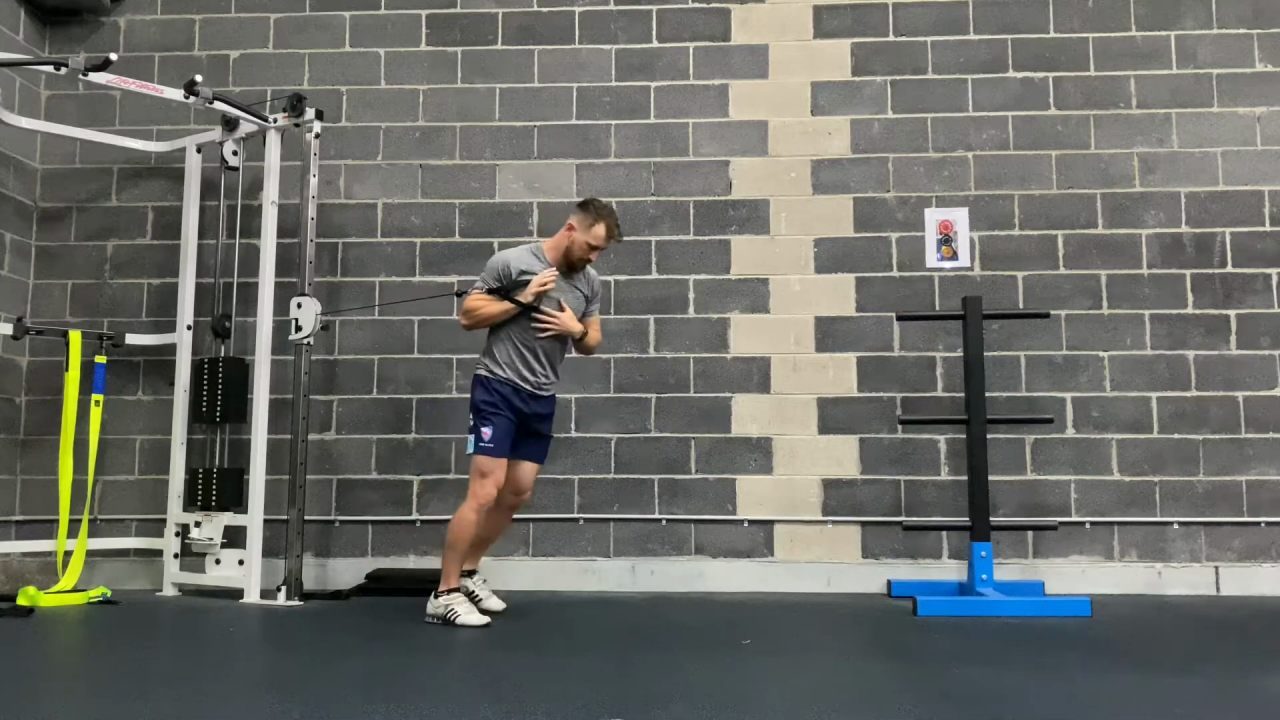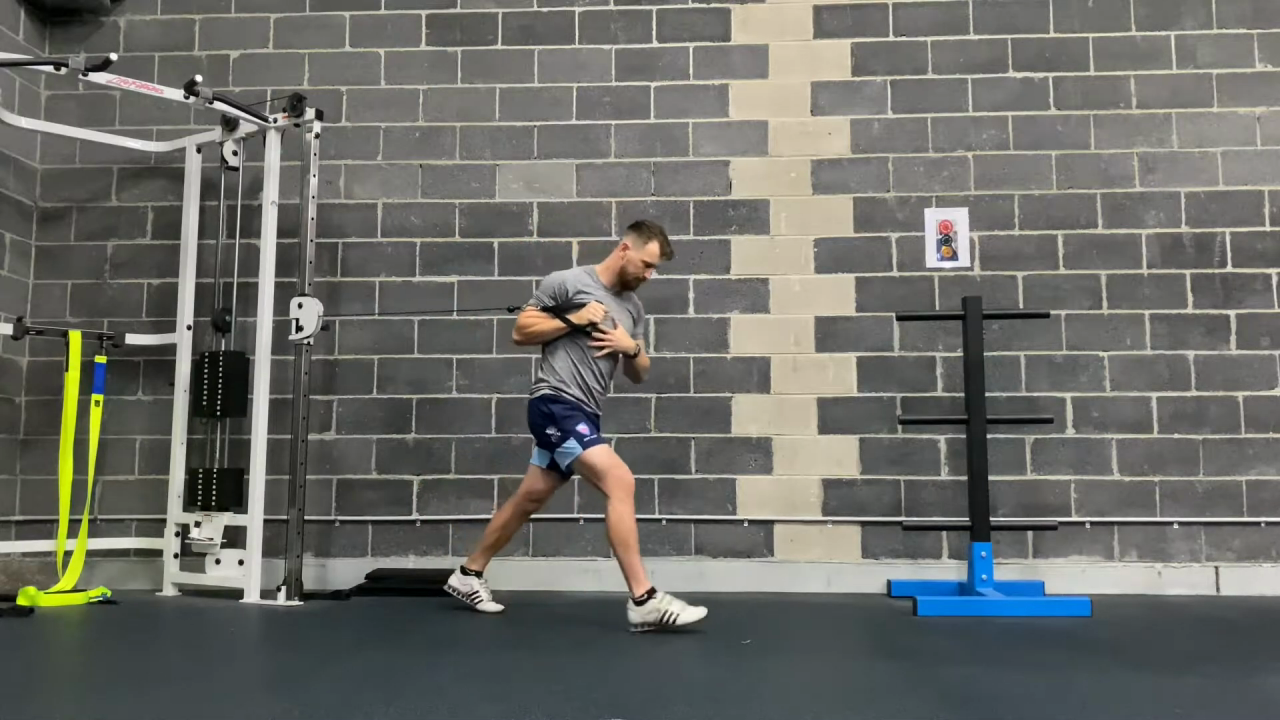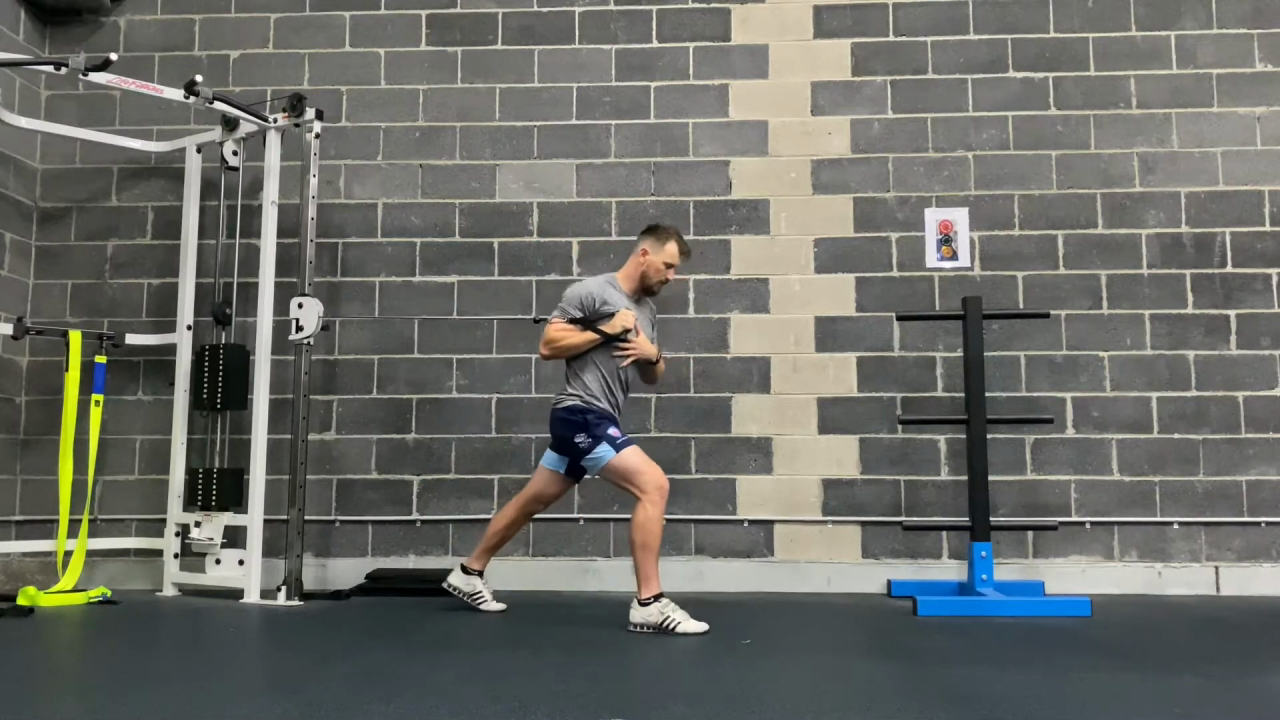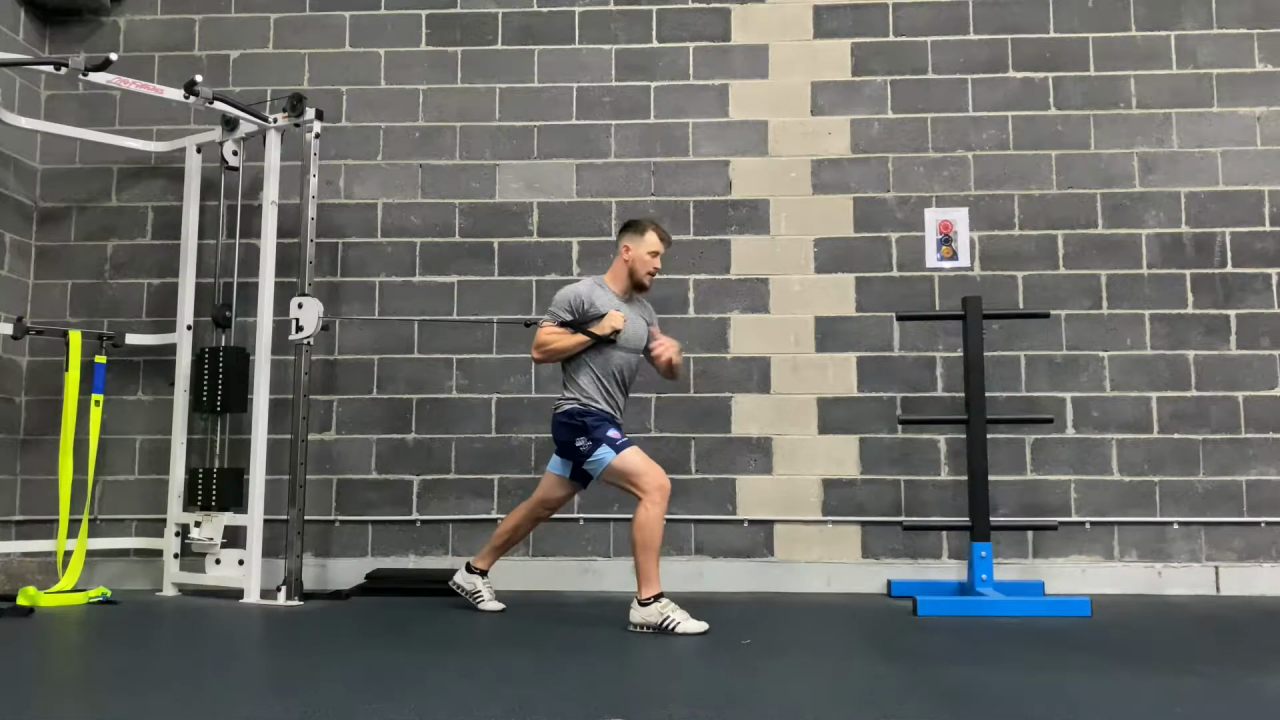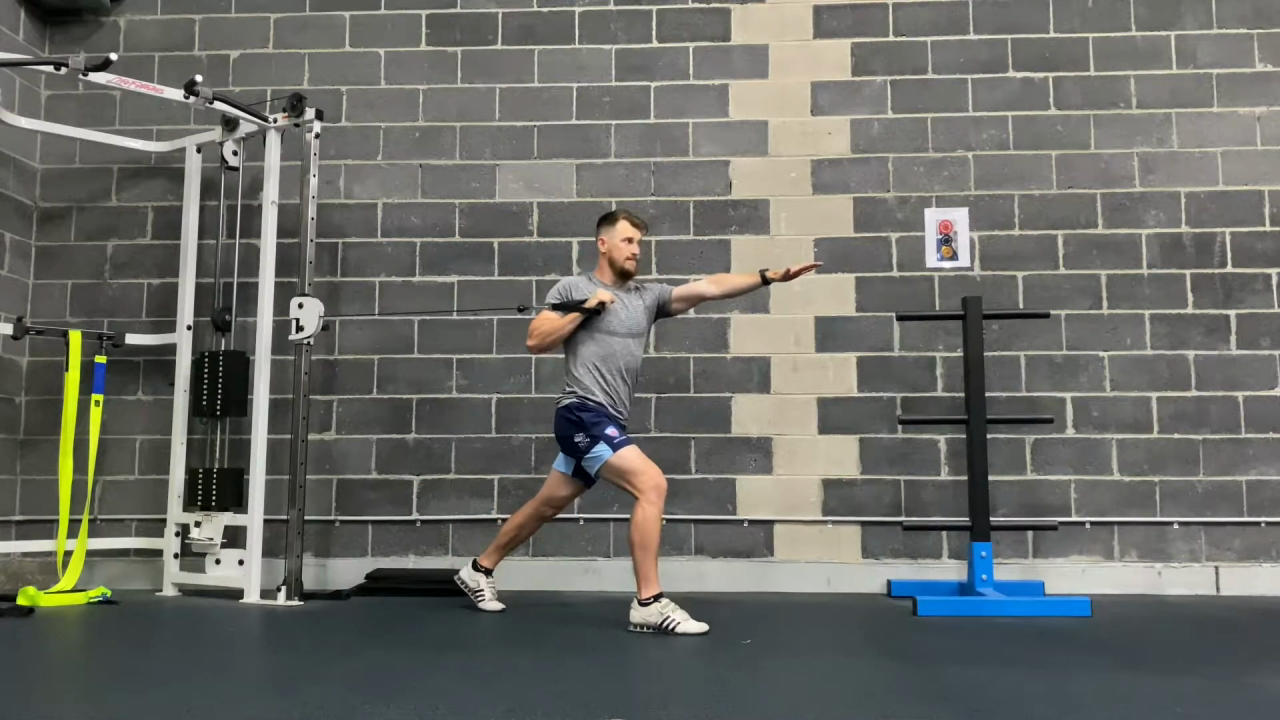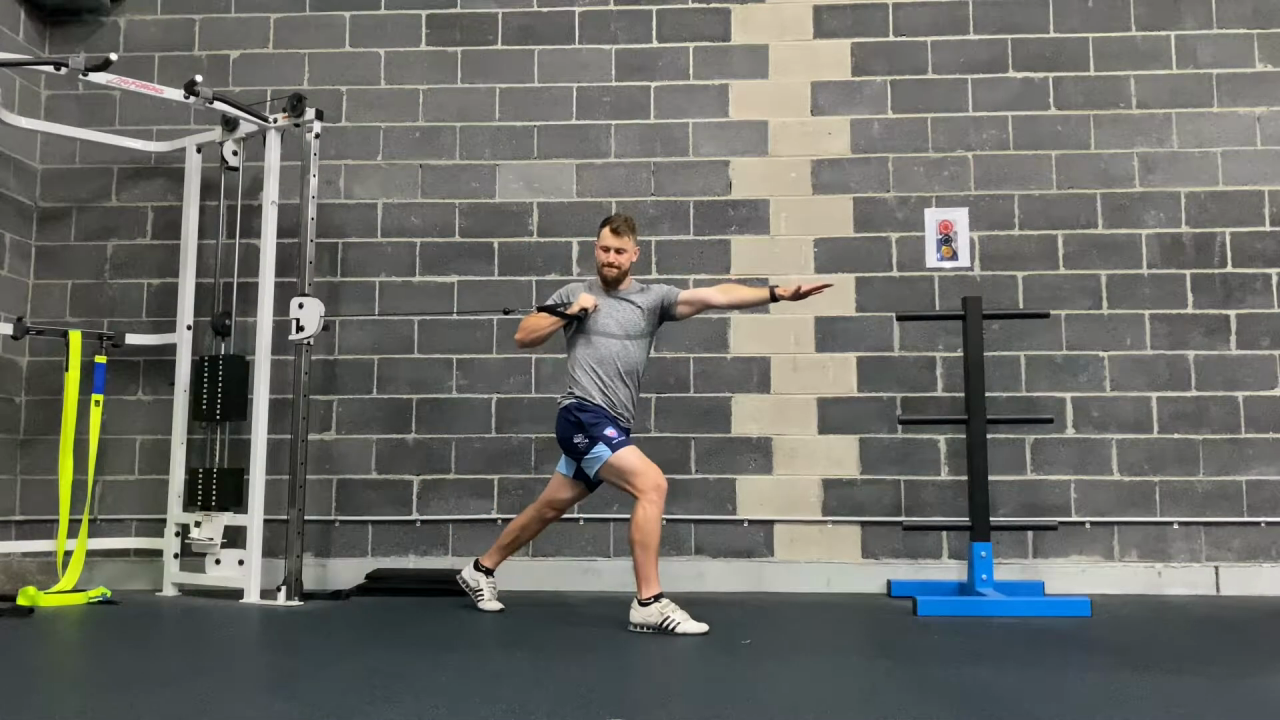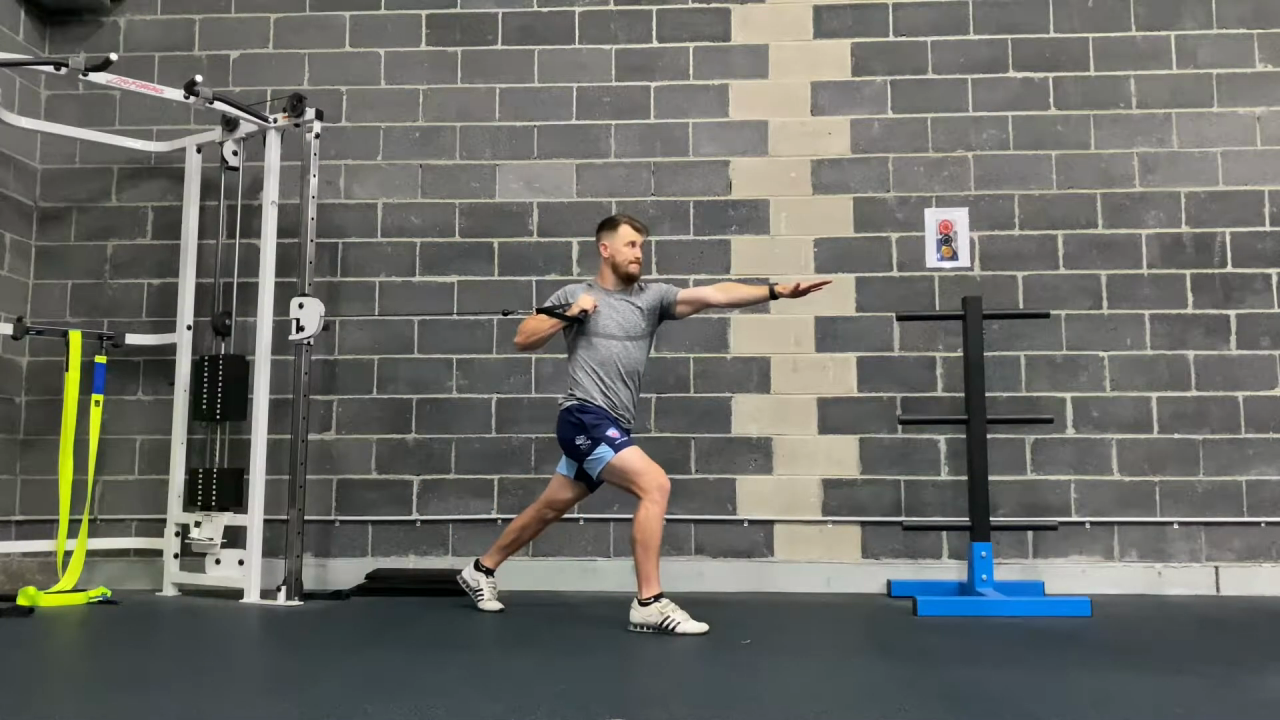
dt=0.7s
person 1, frame 1
left shoulder: (589, 281)
right shoulder: (510, 262)
left elbow: (591, 345)
right elbow: (468, 316)
left wrist: (577, 328)
right wrist: (522, 299)
left hip: (541, 399)
right hip: (497, 389)
left knee: (516, 494)
right knee: (484, 494)
left ankle: (468, 573)
right ankle: (444, 595)
person 1, frame 2
left shoulder: (632, 306)
right shoulder: (566, 282)
left elbow: (639, 374)
right elbow: (521, 331)
left wrist: (631, 348)
right wrist: (575, 319)
left hip: (582, 412)
right hip: (556, 404)
left knee: (528, 499)
right knee: (621, 484)
left ankle: (469, 574)
right ankle: (643, 600)
person 1, frame 3
left shoulder: (647, 309)
right shoulder: (590, 291)
left elbow: (652, 378)
right elbow: (547, 346)
left wrist: (653, 354)
right wrist: (605, 330)
left hip: (595, 420)
right hip: (581, 414)
left knee: (534, 499)
right knee: (654, 485)
left ankle: (469, 573)
right ankle: (649, 604)
person 1, frame 4
left shoulder: (643, 309)
right shoulder: (579, 295)
left elbow: (670, 373)
right elbow: (540, 350)
left wrist: (671, 352)
right wrist: (597, 331)
left hip: (601, 423)
right hip: (582, 418)
left knee: (543, 505)
right knee: (655, 486)
left ankle: (474, 571)
right ankle: (649, 604)
person 1, frame 5
left shoulder: (649, 296)
right shoulder: (573, 288)
left elbow: (709, 287)
right elbow: (535, 340)
left wrist: (770, 276)
right wrist: (586, 308)
left hip: (608, 423)
right hip: (583, 415)
left knee: (547, 504)
right knee: (652, 484)
left ankle: (479, 571)
right ankle: (649, 604)
person 1, frame 6
left shoulder: (654, 297)
right shoulder: (574, 293)
left elbow: (716, 296)
right elbow: (523, 336)
left wrist: (779, 293)
right wrist: (569, 313)
left hip: (611, 426)
right hip: (584, 417)
left knee: (549, 507)
right knee: (652, 485)
left ankle: (481, 569)
right ankle: (649, 603)
person 1, frame 7
left shoulder: (652, 296)
right shoulder: (572, 295)
left elbow: (715, 294)
right elbow: (522, 340)
left wrist: (776, 290)
right wrist: (570, 313)
left hip: (612, 426)
right hip: (585, 418)
left knee: (549, 507)
right knee: (655, 485)
left ankle: (481, 570)
right ankle: (649, 604)
